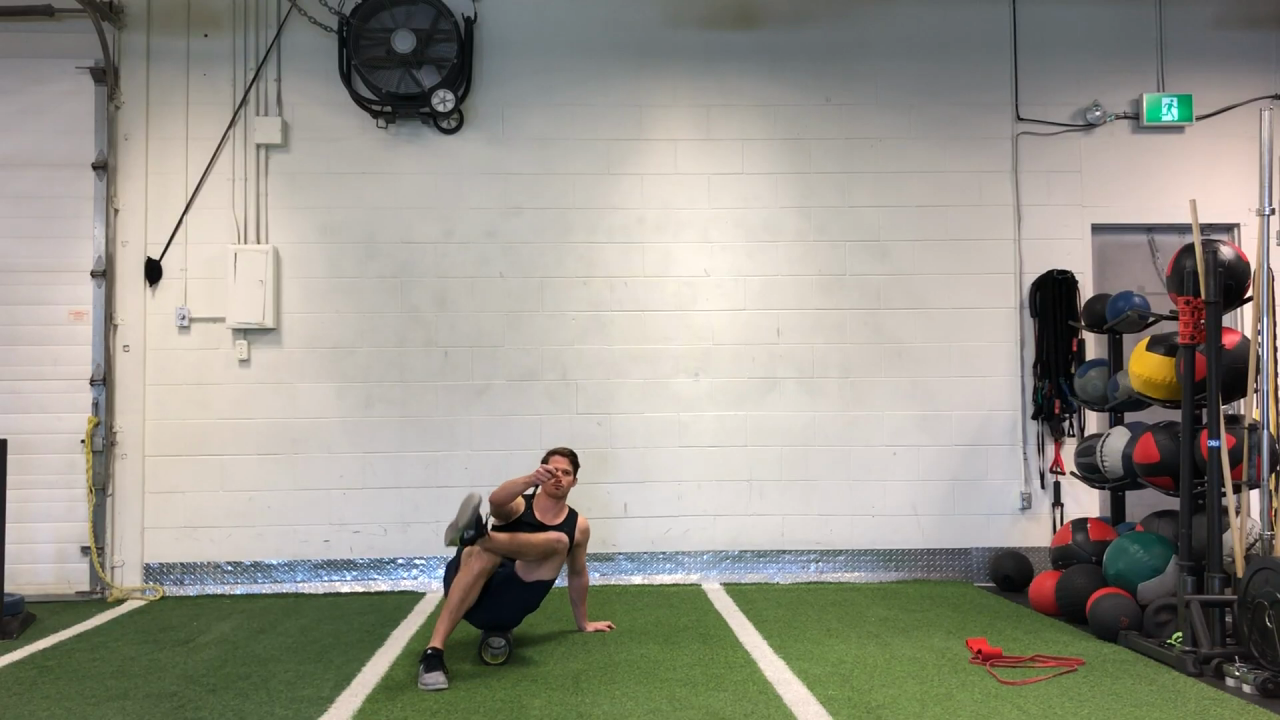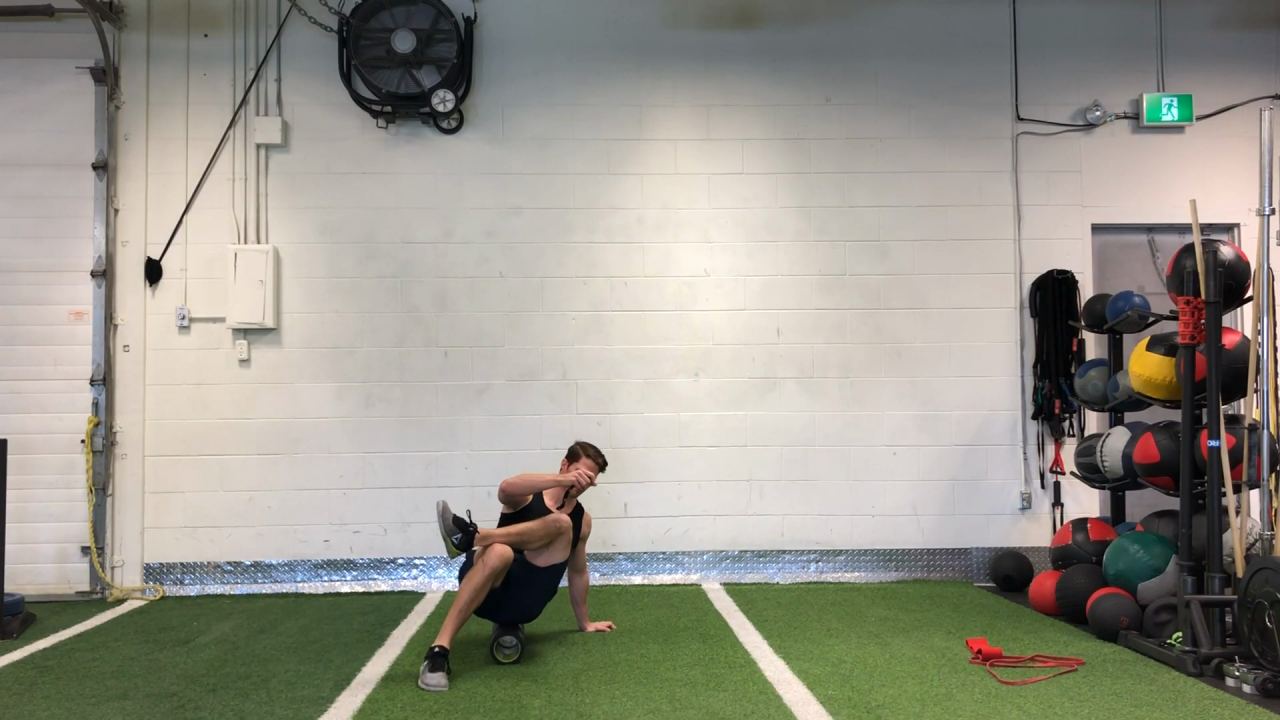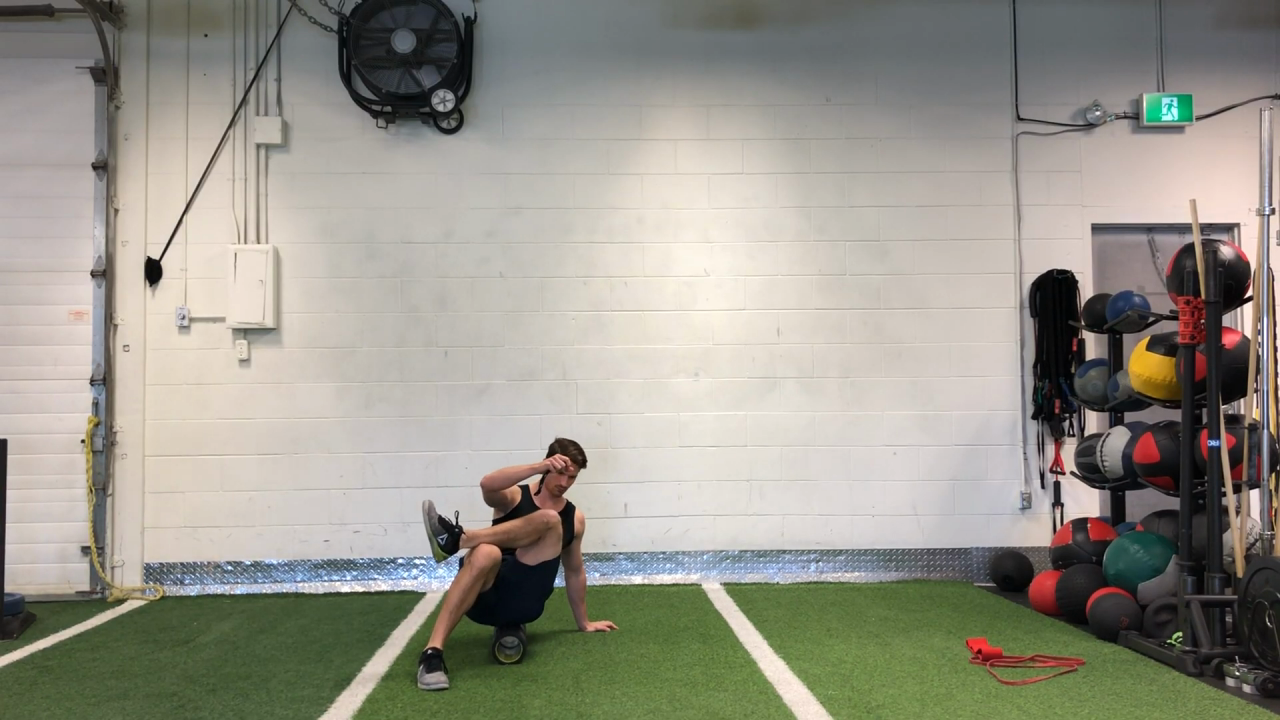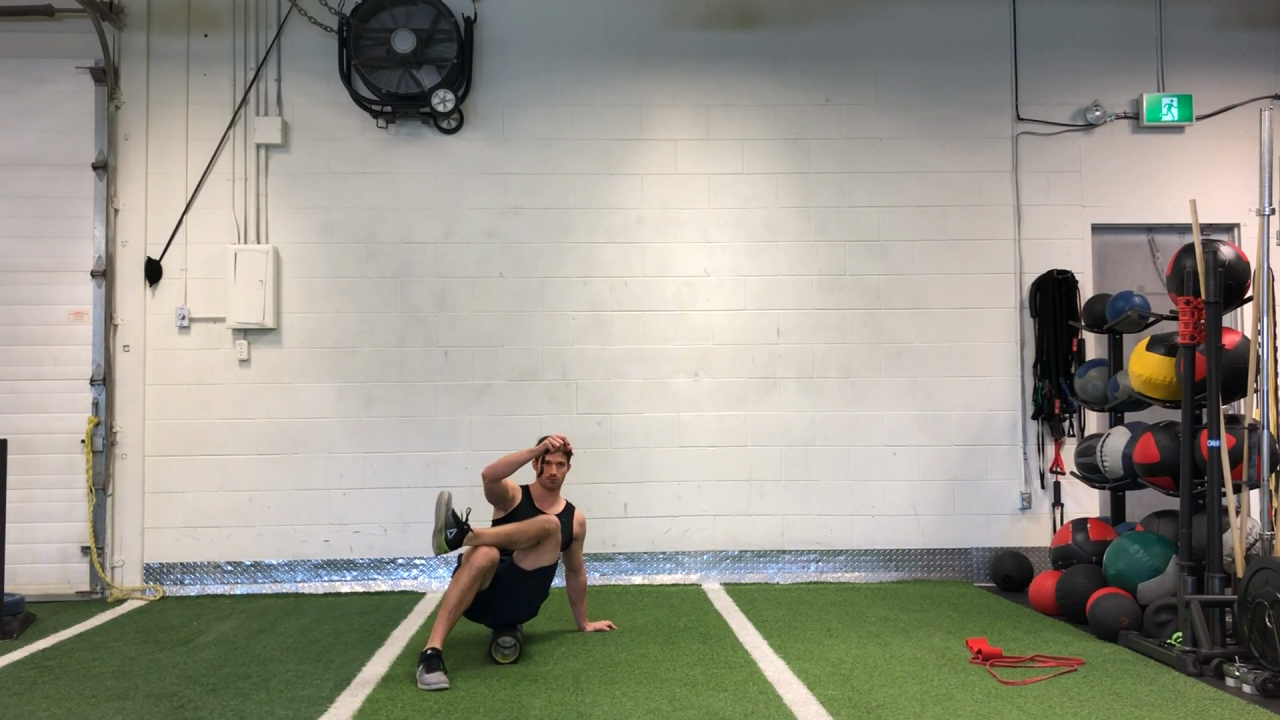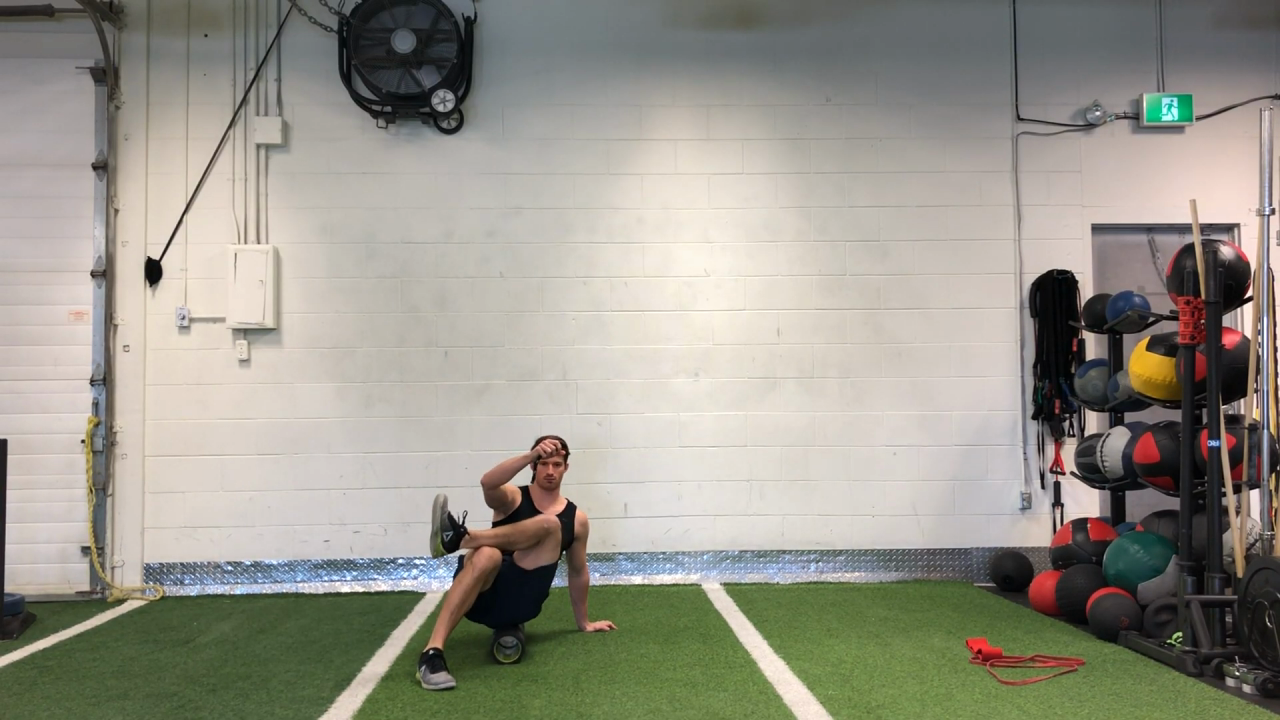
dt=1s
person 1, frame 1
left shoulder: (578, 526)
right shoulder: (517, 506)
left elbow: (578, 575)
right elbow: (495, 500)
left wrist: (583, 622)
right wrist: (531, 480)
left hip: (505, 609)
right hip: (473, 591)
left knee: (559, 541)
right knee: (486, 551)
right ankle: (433, 652)
person 1, frame 2
left shoulder: (582, 519)
right shoulder: (527, 497)
left elbow: (578, 572)
right elbow: (506, 488)
left wrist: (584, 622)
right wrist: (562, 480)
left hip: (524, 603)
right hip: (490, 589)
left knee: (561, 523)
right knee: (499, 553)
right ankle: (438, 651)
person 1, frame 3
left shoulder: (574, 518)
right shoulder: (514, 497)
left elbow: (575, 572)
right elbow: (487, 485)
left wrist: (584, 622)
right wrist: (540, 468)
left hip: (523, 604)
right hip: (484, 594)
left knee: (550, 520)
right knee: (486, 553)
right ankle: (433, 652)
person 1, frame 4
left shoulder: (574, 520)
right shoulder: (512, 496)
left elbow: (575, 573)
right elbow: (489, 476)
left wrist: (583, 623)
right wrist: (539, 449)
left hip: (515, 606)
right hip: (480, 593)
left knee: (550, 525)
right knee: (484, 553)
right ankle: (432, 652)
person 1, frame 5
left shoulder: (577, 520)
right shoulder: (512, 498)
left elbow: (578, 572)
right elbow: (488, 483)
left wrist: (583, 622)
right wrist: (531, 455)
left hip: (516, 605)
right hip: (481, 594)
left knee: (549, 525)
right knee: (487, 555)
right ankle: (433, 652)
